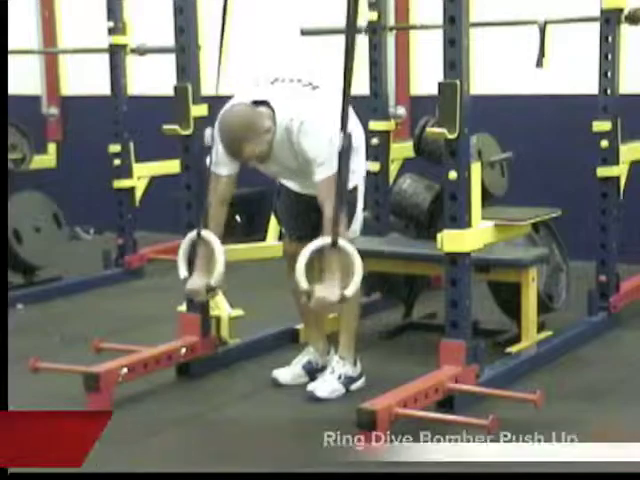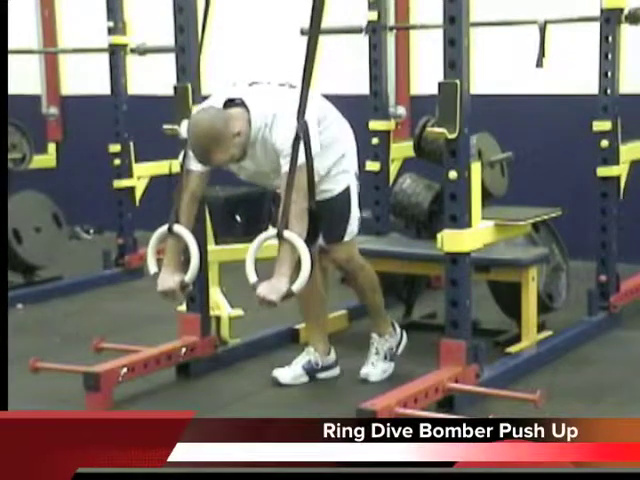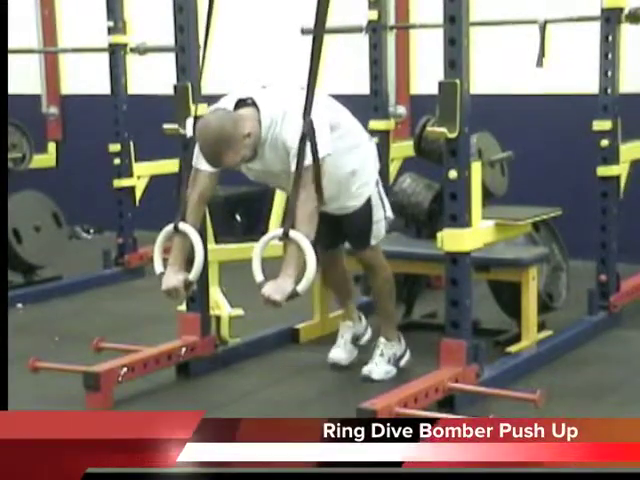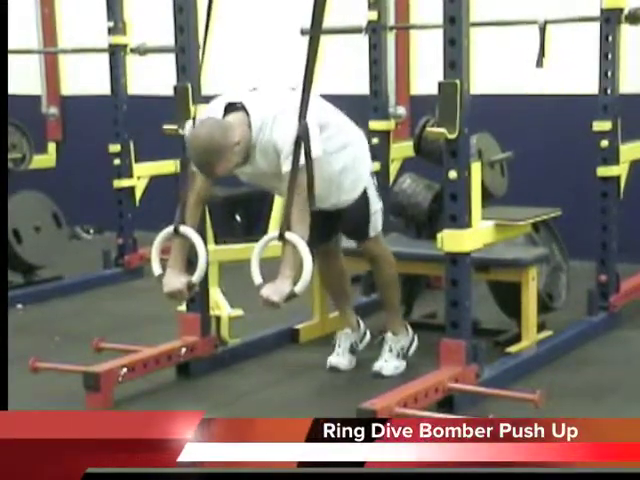
dt=0.7s
person 1, frame 1
left shoulder: (311, 124)
right shoulder: (229, 127)
left elbow: (330, 205)
right elbow: (218, 199)
left wrist: (331, 280)
right wrist: (202, 270)
left hip: (340, 166)
right hip: (294, 177)
left knee: (340, 256)
right knee: (295, 254)
left ankle: (347, 362)
right ankle: (318, 352)
person 1, frame 2
left shoulder: (283, 123)
right shoulder: (207, 128)
left elbow: (297, 203)
right elbow: (189, 197)
left wrist: (280, 278)
right wrist: (171, 267)
left hip: (331, 167)
right hip: (282, 178)
left knee: (341, 256)
left ankle: (386, 334)
right ankle: (320, 352)
person 1, frame 3
left shoulder: (296, 122)
right shoulder: (217, 127)
left elbow: (307, 200)
right elbow: (196, 196)
left wrist: (287, 277)
right wrist: (175, 266)
left hip: (351, 174)
right hip: (311, 185)
left knee: (368, 256)
right knee: (326, 256)
left ankle: (392, 342)
right ankle: (353, 322)
person 1, frame 4
left shoulder: (286, 125)
right shoulder: (207, 130)
left elbow: (300, 202)
right elbow: (194, 198)
left wrist: (285, 278)
right wrist: (175, 268)
left hip: (345, 167)
right hip: (305, 181)
left knee: (371, 247)
right knee: (324, 251)
left ankle: (399, 334)
right ankle: (351, 328)
